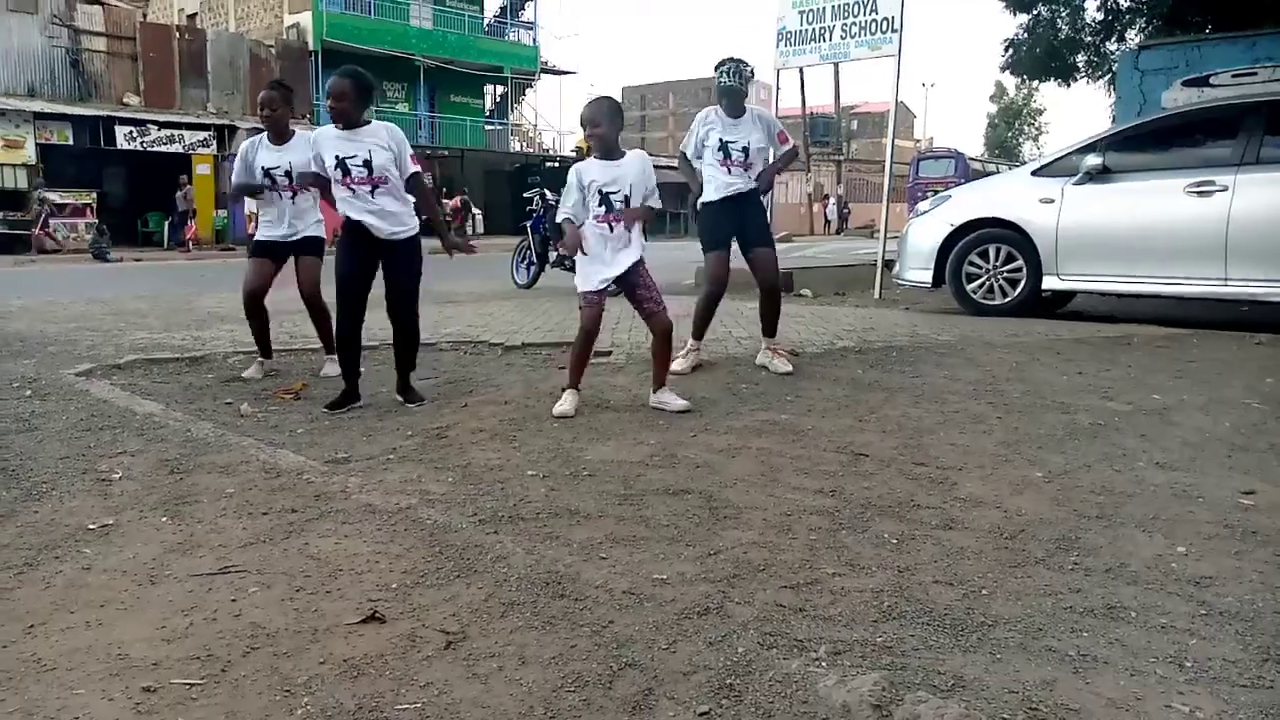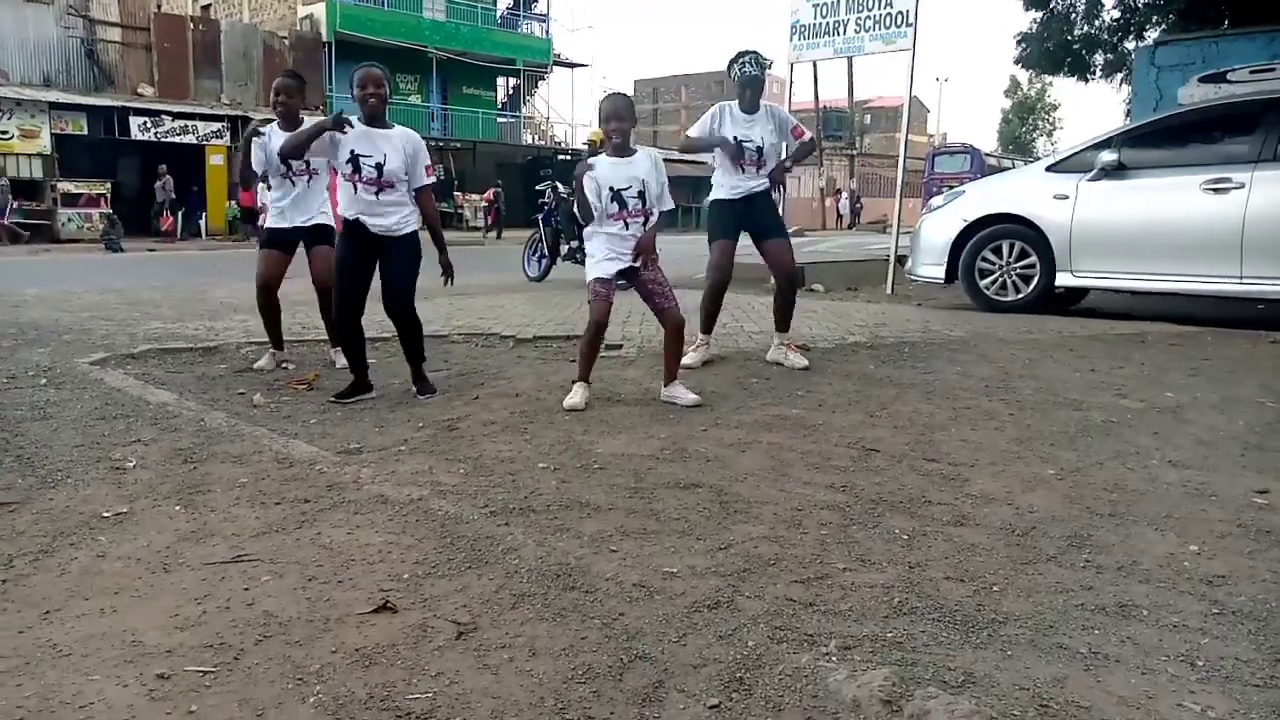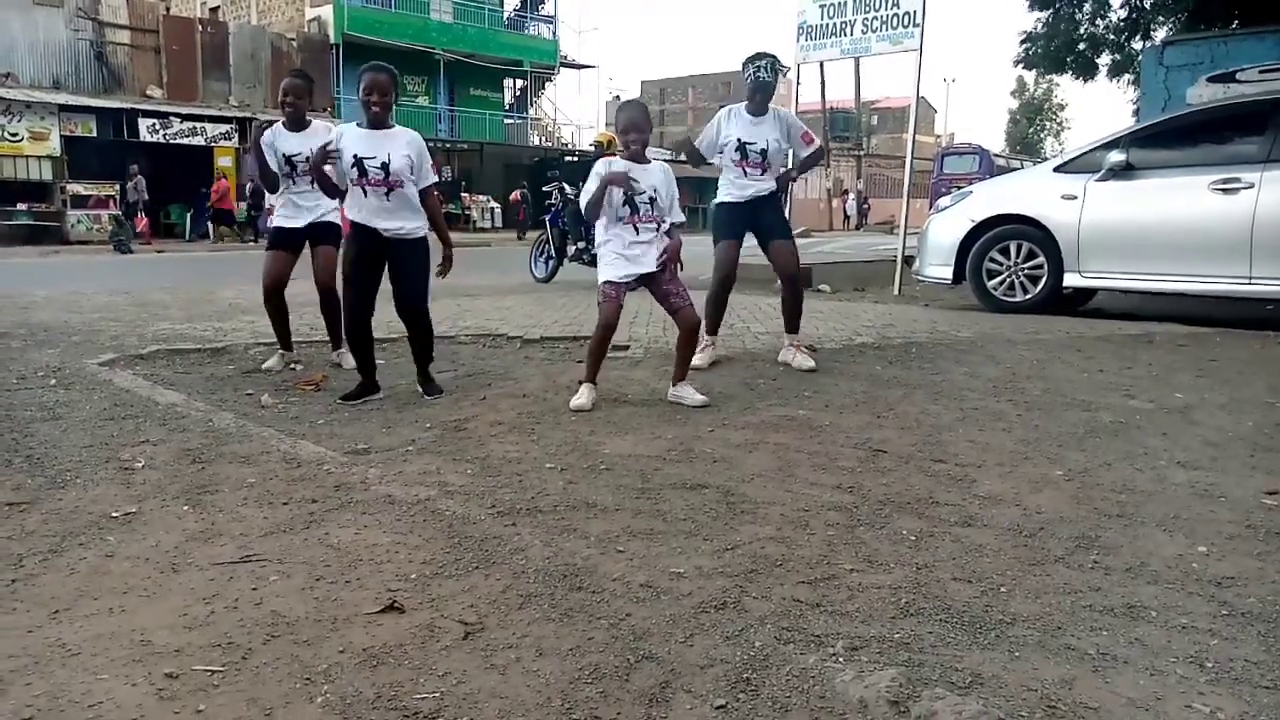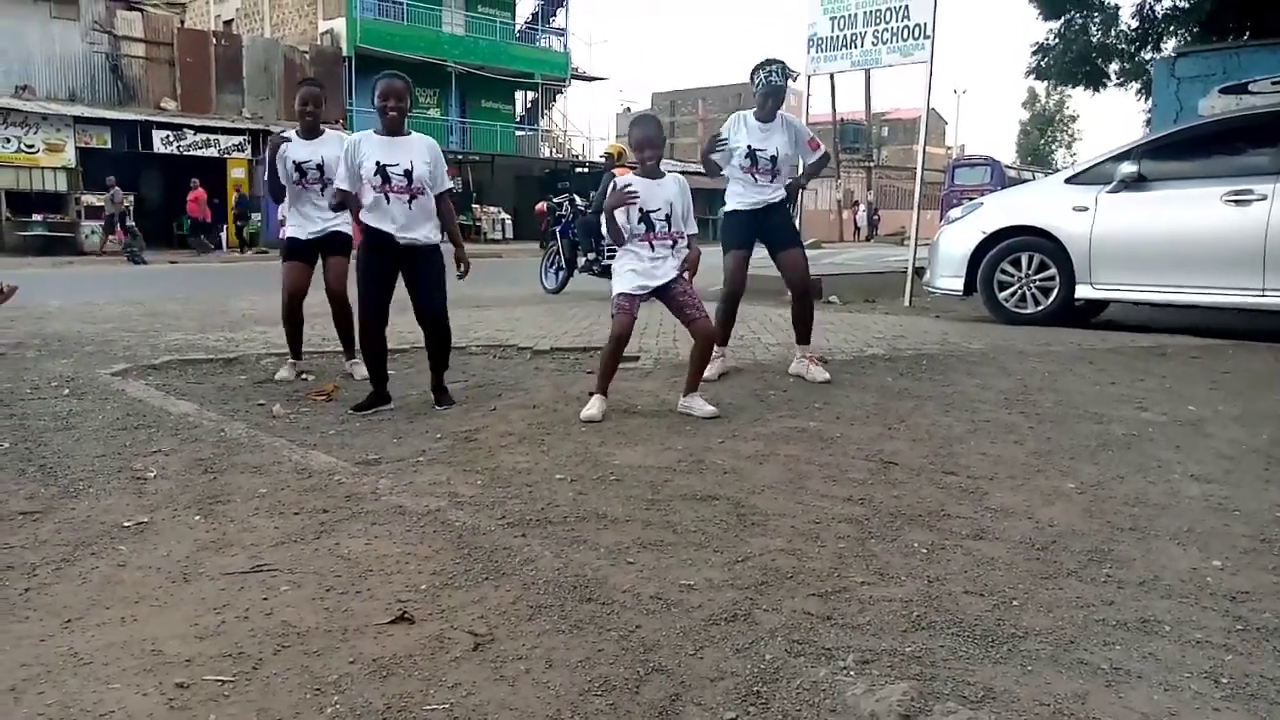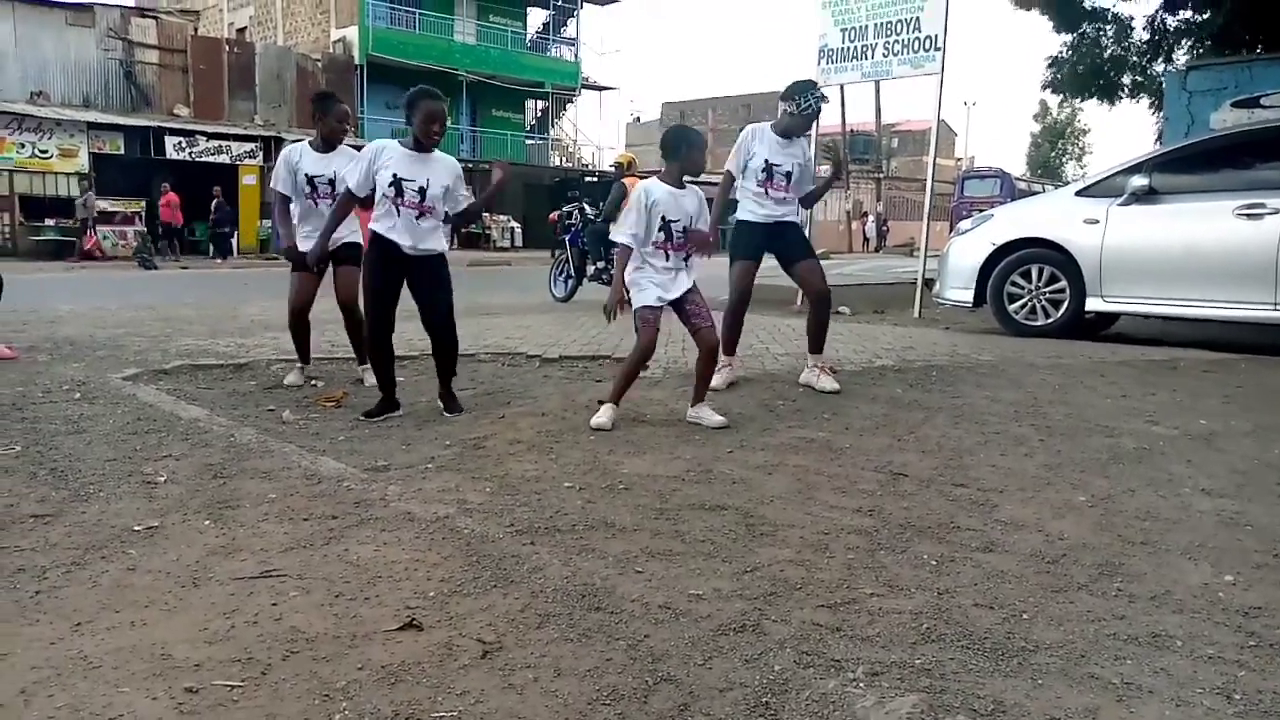
dt=0.7s
person 1, frame 1
left shoulder: (389, 133)
right shoulder: (322, 138)
left elbow: (417, 183)
right elbow: (317, 177)
left wrist: (446, 234)
left hip: (402, 235)
right hip: (357, 236)
left knee: (404, 313)
right knee: (348, 314)
left ankle: (404, 383)
right ankle: (350, 389)
person 1, frame 2
left shoulder: (409, 140)
right shoulder: (341, 132)
left elbow: (424, 198)
right elbow: (288, 151)
left wrist: (442, 250)
right wrist: (325, 123)
left hip: (400, 235)
right hip: (356, 232)
left knee: (399, 305)
right knee: (345, 310)
left ankle: (419, 374)
right ankle: (361, 379)
person 1, frame 3
left shoulder: (411, 140)
right shoulder: (342, 136)
left elbow: (428, 195)
right elbow: (337, 192)
left wrist: (446, 243)
right wrist: (316, 170)
left hip: (409, 237)
right hip: (363, 236)
left knee: (413, 307)
right knee: (355, 313)
left ankle: (425, 374)
right ankle: (368, 381)
person 1, frame 4
left shoulder: (427, 145)
right shoulder: (358, 144)
left elbow: (443, 200)
right elbow: (344, 196)
left wrist: (458, 246)
right wrist: (342, 201)
left hip: (424, 245)
right hip: (378, 243)
left knee: (434, 316)
right knee: (371, 319)
left ankle: (438, 384)
right ankle: (379, 390)
person 1, frame 5
left shoulder: (449, 166)
right shoulder: (378, 151)
left elbow: (465, 216)
right elbow: (350, 197)
left wrist: (494, 188)
right wrist: (323, 239)
left hip: (429, 256)
right hip: (385, 248)
left knee: (442, 324)
right knee: (378, 328)
left ankle: (447, 391)
right ankle: (389, 397)
person 2, frame 1
left shoulder: (763, 118)
right shoulder: (706, 117)
left elbow: (791, 150)
right elbow: (684, 158)
left wrist: (773, 168)
right wrist: (696, 185)
left hip: (749, 202)
right hip: (714, 205)
left knee: (770, 281)
right knee: (716, 282)
left ankle: (769, 347)
right ankle: (693, 346)
person 2, frame 2
left shoulder: (776, 114)
right shoulder: (721, 110)
left elbow: (807, 143)
right elbow: (685, 144)
left wrist: (785, 164)
right wrist: (716, 140)
left hip: (760, 199)
right hip: (725, 200)
left knee: (786, 271)
right knee: (720, 273)
left ankle: (781, 344)
right ankle: (703, 342)
person 2, frame 3
left shoulder: (784, 119)
right shoulder: (727, 116)
left elbow: (817, 152)
right elbow: (698, 159)
left wrist: (792, 173)
right wrist: (686, 148)
left hip: (767, 200)
right hip: (730, 202)
left knee: (791, 274)
right knee: (723, 274)
left ankle: (791, 344)
right ankle: (709, 342)
person 2, frame 4
left shoulder: (791, 125)
right shoulder: (736, 122)
left elbow: (822, 156)
right elbow: (713, 169)
left wrist: (800, 181)
right wrist: (706, 151)
left hip: (775, 210)
right hip: (739, 210)
left knee: (800, 284)
right knee: (734, 286)
left ankle: (803, 357)
right ankle: (718, 355)
person 2, frame 5
left shoulder: (802, 148)
right shoulder: (753, 134)
left elbow: (806, 201)
right elbow: (728, 181)
left wrist: (833, 176)
right wrist: (711, 226)
left hip: (786, 225)
right hip: (750, 223)
left knee: (820, 293)
right knee: (739, 295)
left ankle: (814, 367)
right ankle: (726, 364)
person 3, frame 1
left shoulder: (640, 160)
right shoulder: (580, 170)
left elbow: (652, 207)
right elbow: (567, 217)
left wrist: (640, 211)
right wrist: (570, 233)
left hip: (630, 258)
right hip: (593, 261)
left knee: (663, 326)
right knee: (589, 325)
left ankle: (659, 390)
right ankle: (571, 390)
person 3, frame 2
left shoulder: (651, 159)
right shoulder: (593, 166)
left elbow: (661, 209)
right elbow: (587, 216)
left wrist: (651, 234)
right wrist: (579, 183)
left hip: (641, 253)
right hip: (605, 254)
left knee: (674, 321)
right knee: (598, 319)
left ankle: (670, 385)
right ankle: (581, 384)
person 3, frame 3
left shoulder: (663, 171)
right shoulder: (606, 166)
left elbow: (673, 220)
right elbow: (589, 215)
left wrist: (675, 240)
right wrist: (606, 185)
left hip: (655, 259)
right hip: (617, 258)
left knee: (691, 321)
right knee: (607, 321)
left ankle: (678, 385)
right ankle: (588, 385)
person 3, frame 4
left shoulder: (678, 183)
right shoulder: (622, 186)
left elbow: (689, 229)
right elbow: (618, 239)
left wrist: (694, 250)
right wrist: (609, 209)
left hip: (672, 270)
right hip: (633, 270)
left knee: (707, 332)
right knee: (620, 331)
left ankle: (690, 396)
right ankle: (599, 396)
person 3, frame 5
left shoulder: (696, 196)
right shoulder: (646, 190)
left elbow: (702, 243)
right elbow: (626, 240)
left wrist: (704, 241)
right wrist: (617, 284)
left hip: (682, 280)
right hip: (647, 280)
left knee: (710, 342)
right knee: (646, 345)
left ankle: (697, 405)
right ankle: (610, 404)
person 4, frame 1
left shoulder: (312, 143)
right shoulder: (250, 148)
left elbow: (329, 185)
right elbow: (236, 190)
right wrist: (252, 188)
left hip: (309, 229)
right hip: (271, 233)
left knee: (310, 292)
right knee: (252, 292)
left ankle: (331, 354)
right ankle: (264, 358)
person 4, frame 2
left shoulder: (323, 131)
right shoulder: (263, 136)
right elbow: (247, 182)
right wrist: (246, 143)
left hip: (317, 217)
right hip: (279, 220)
left knee: (325, 283)
right knee: (265, 283)
left ankle: (337, 346)
right ankle: (276, 348)
person 4, frame 3
left shoulder: (327, 131)
right shoulder: (270, 135)
right elbow: (272, 186)
right wrist: (256, 146)
left hip: (324, 215)
right hip: (287, 219)
left knee: (326, 284)
right knee: (271, 284)
left ankle: (338, 348)
right ankle: (285, 349)
person 4, frame 4
left shoulder: (341, 141)
right shoulder: (283, 144)
right elbow: (277, 197)
right wrist: (271, 158)
left hip: (336, 226)
right hip: (299, 229)
left knee: (337, 292)
right knee: (292, 294)
left ankle: (352, 358)
right ankle: (294, 359)
person 4, frame 5
left shoulder: (352, 157)
right shoulder: (292, 154)
right elbow: (280, 203)
right wrist: (286, 236)
left hip: (346, 237)
right hip: (308, 241)
left knee: (348, 301)
right knee: (298, 306)
left ankle: (365, 364)
right ankle: (302, 364)
